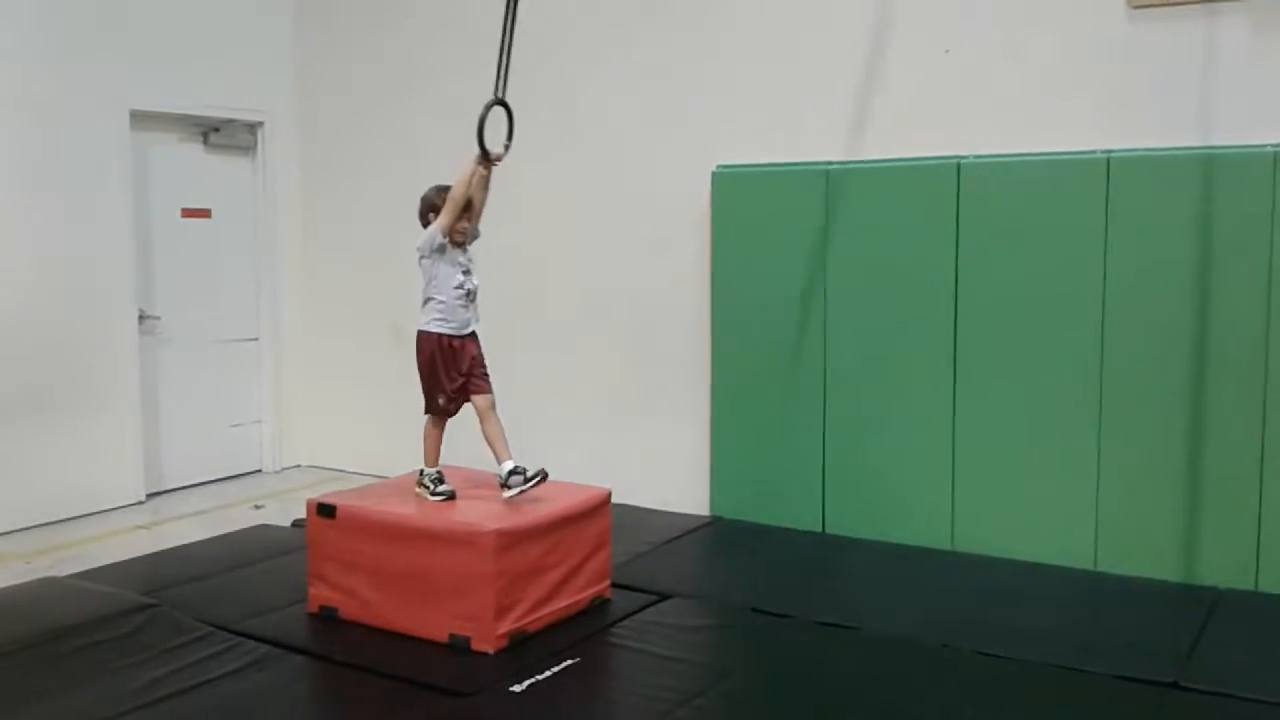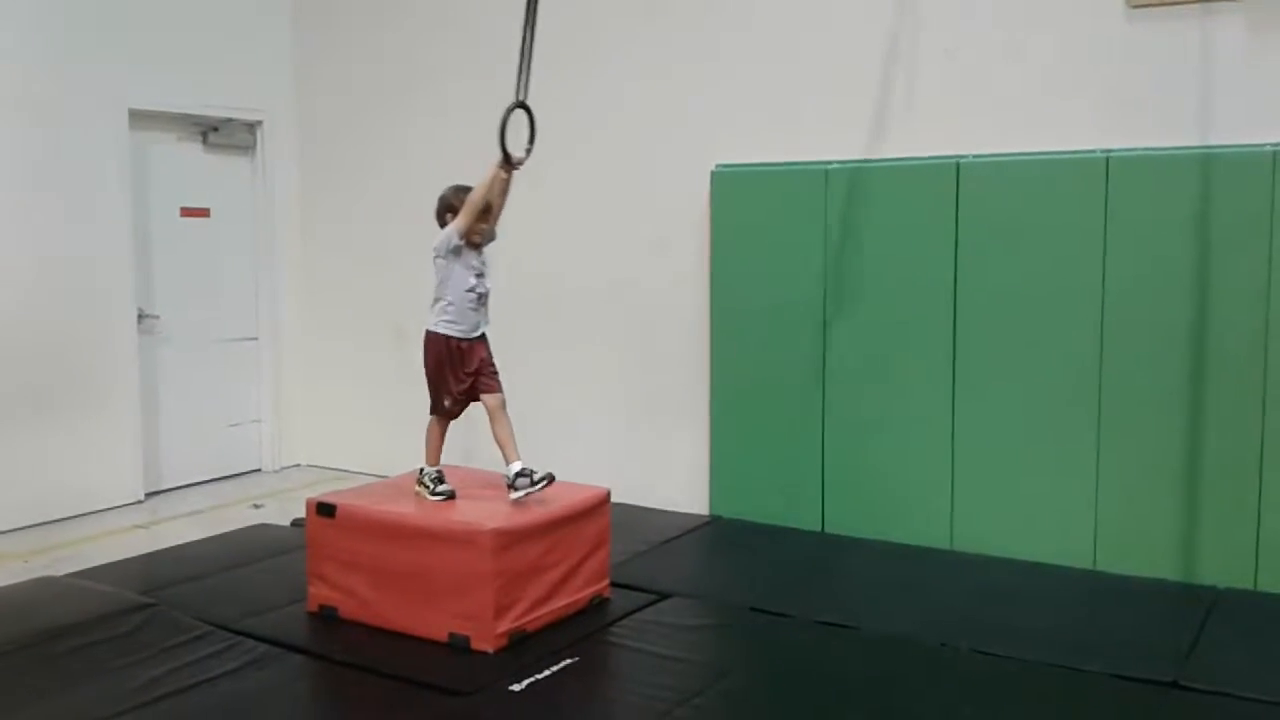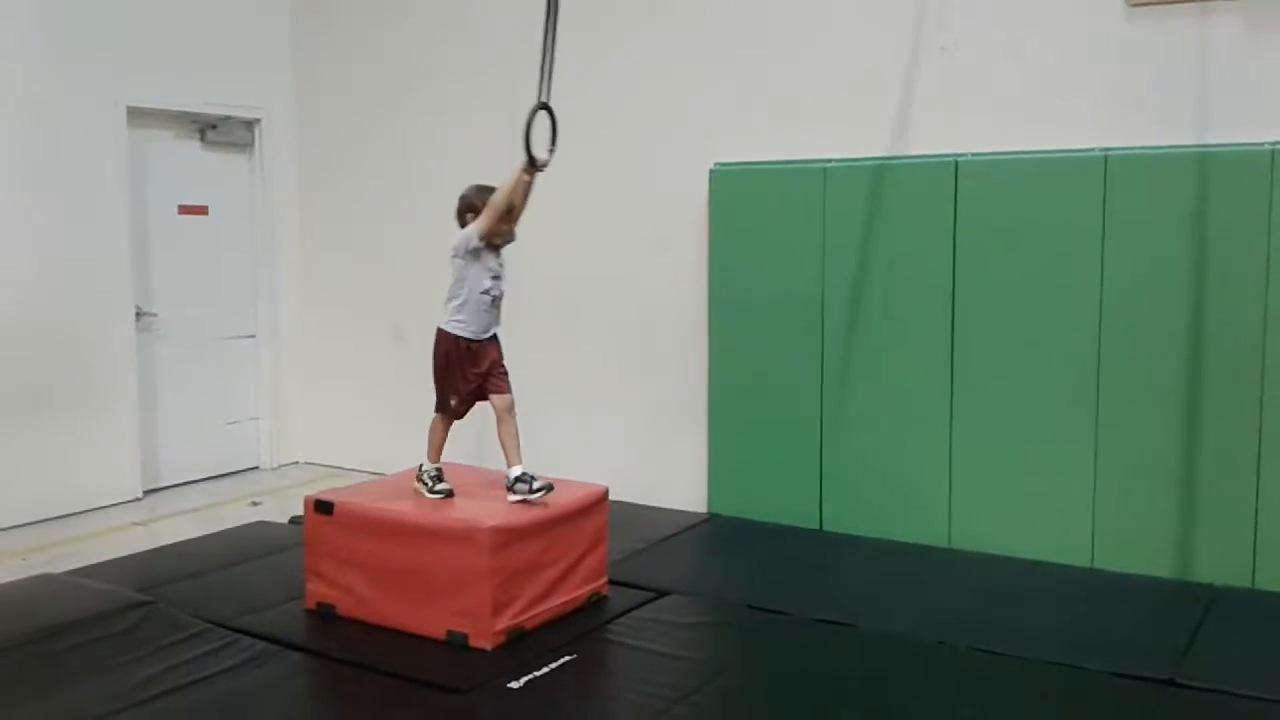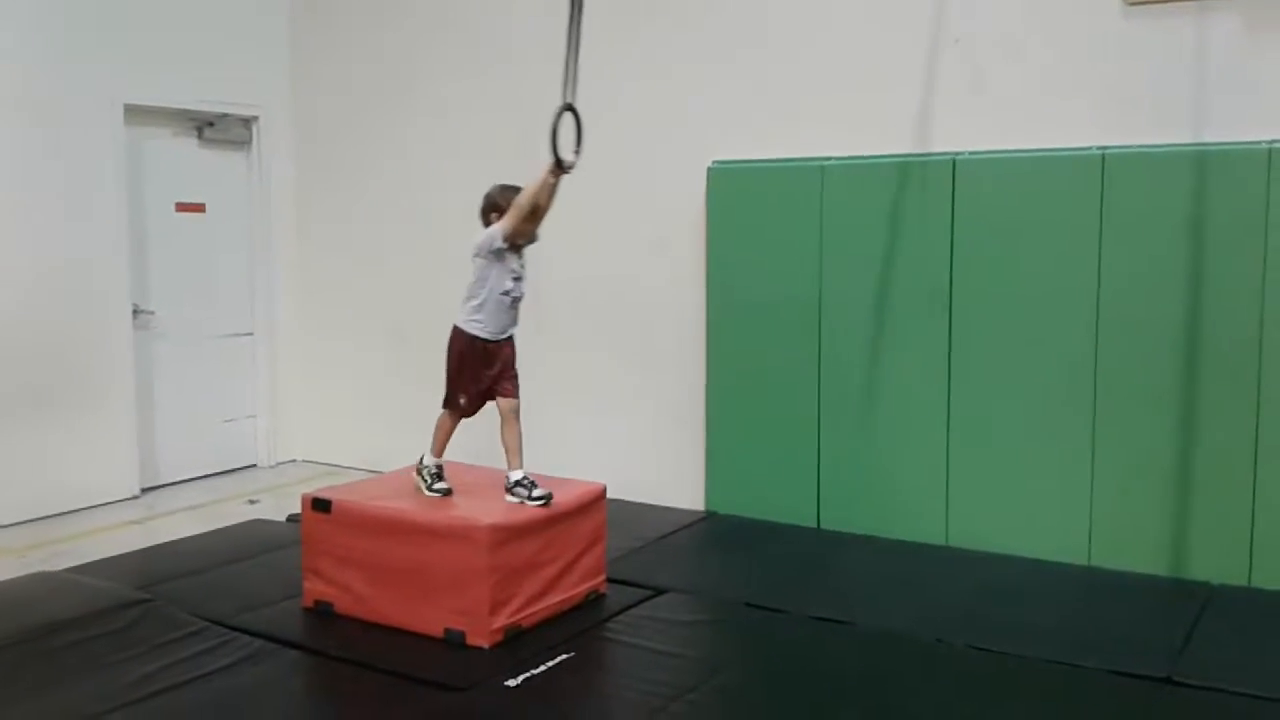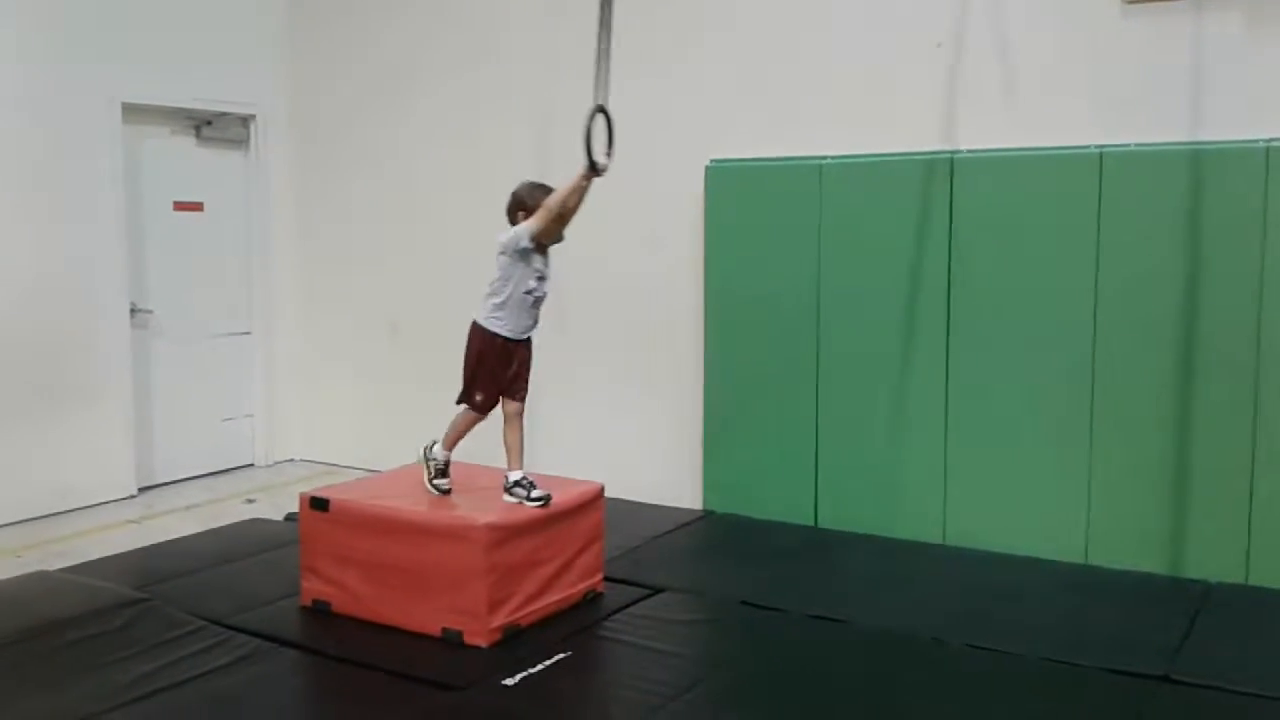
dt=0.1s
person 1, frame 1
left shoulder: (463, 245)
right shoulder: (431, 246)
left elbow: (476, 205)
right elbow: (455, 201)
left wrist: (486, 169)
right wrist: (475, 165)
left hip: (466, 339)
right hip: (436, 339)
left knee: (486, 404)
right knee: (440, 411)
left ankle: (509, 473)
right ankle: (429, 475)
person 1, frame 2
left shoulder: (478, 247)
right shoulder: (446, 247)
left elbow: (493, 208)
right elbow: (473, 205)
left wrist: (506, 174)
right wrist: (495, 170)
left hip: (475, 341)
right hip: (445, 340)
left knee: (496, 404)
right knee: (444, 411)
left ankle: (516, 474)
right ankle: (429, 474)
person 1, frame 3
left shoulder: (497, 247)
right shoulder: (466, 246)
left elbow: (512, 210)
right elbow: (495, 207)
left wrist: (529, 177)
right wrist: (520, 173)
left hip: (487, 341)
right hip: (455, 340)
left knee: (505, 404)
right knee: (448, 410)
left ankle: (517, 477)
right ankle: (429, 471)
person 1, frame 4
left shoulder: (518, 247)
right shoulder: (488, 246)
left elbow: (537, 212)
right elbow: (518, 209)
left wrist: (554, 177)
right wrist: (546, 176)
left hip: (502, 341)
right hip: (470, 339)
left knee: (510, 408)
right knee: (456, 408)
left ankle: (517, 480)
right ankle: (429, 466)
person 1, frame 5
left shoulder: (541, 247)
right shoulder: (514, 244)
left elbow: (565, 213)
right elbow: (549, 209)
left wrist: (587, 181)
right wrist: (580, 178)
left hip: (519, 341)
right hip: (490, 336)
left knee: (515, 409)
right knee: (477, 407)
left ankle: (517, 479)
right ankle: (437, 455)
